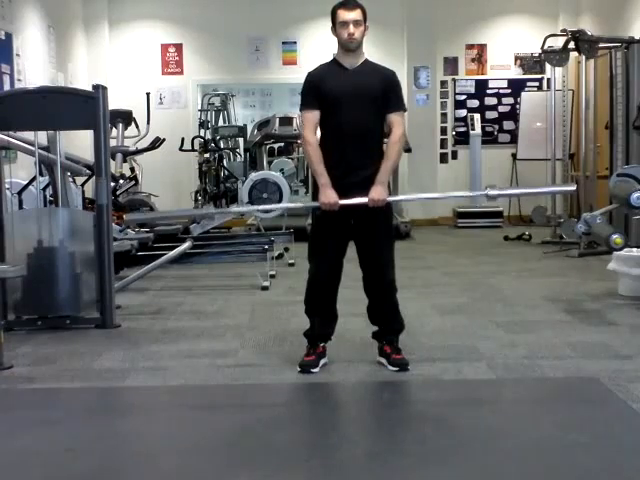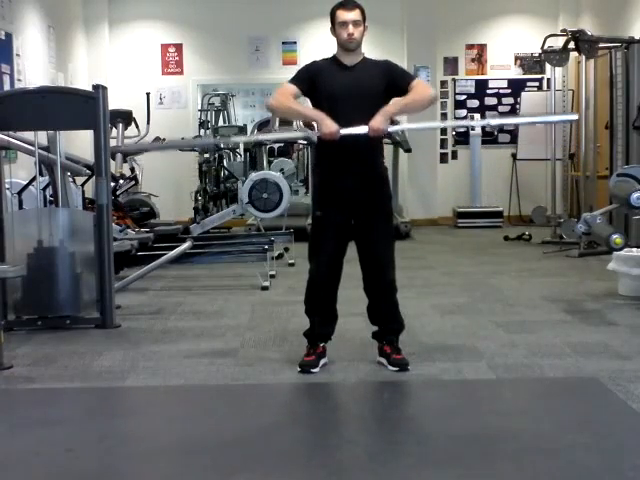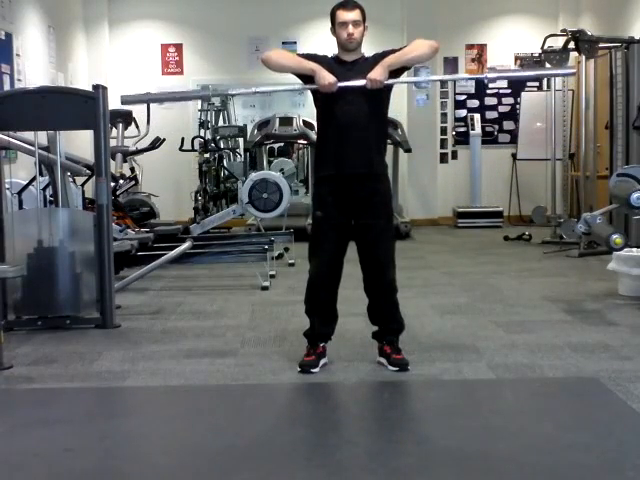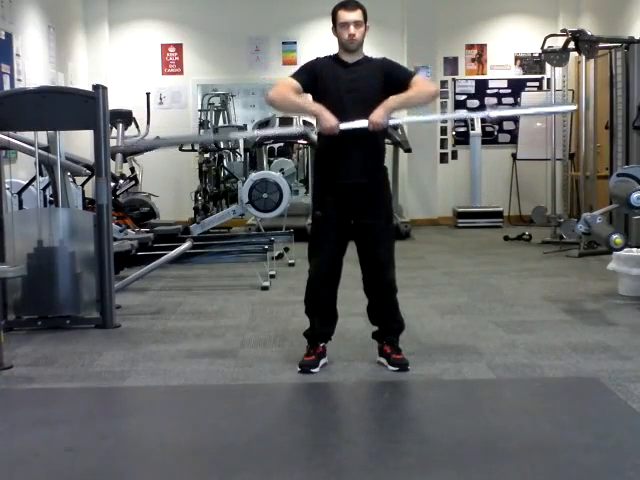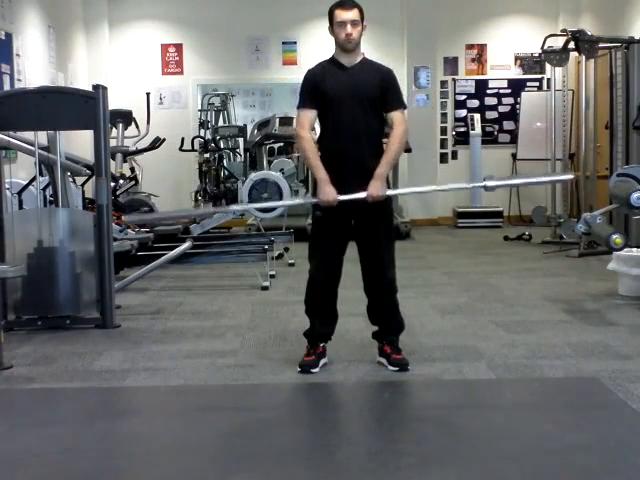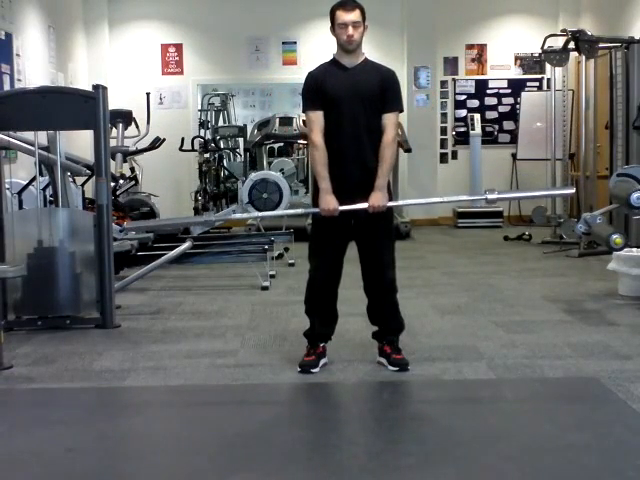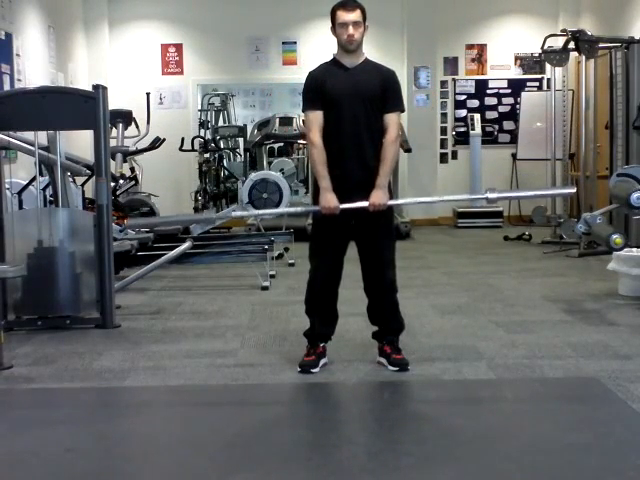
dt=0.7s
person 1, frame 1
left shoulder: (385, 77)
right shoulder: (317, 78)
left elbow: (397, 133)
right elbow: (309, 135)
left wrist: (381, 183)
right wrist: (324, 186)
left hip: (374, 190)
right hip: (330, 191)
left knee: (381, 272)
right knee: (322, 272)
left ankle: (388, 342)
right ankle: (317, 343)
person 1, frame 2
left shoulder: (383, 70)
right shoulder: (317, 71)
left elbow: (428, 93)
right elbow: (275, 103)
left wrist: (389, 111)
right wrist: (315, 117)
left hip: (373, 186)
right hip: (329, 188)
left knee: (381, 269)
right knee: (323, 270)
left ankle: (388, 342)
right ankle: (317, 342)
person 1, frame 3
left shoulder: (382, 62)
right shoulder: (318, 64)
left elbow: (430, 46)
right elbow: (269, 57)
left wrist: (386, 64)
right wrist: (315, 70)
left hip: (373, 183)
right hip: (330, 184)
left knee: (381, 269)
right knee: (323, 269)
left ankle: (389, 342)
right ankle: (318, 343)
person 1, frame 4
left shoulder: (382, 68)
right shoulder: (319, 68)
left elbow: (429, 89)
right elbow: (275, 94)
left wrist: (389, 105)
right wrist: (316, 109)
left hip: (372, 184)
right hip: (329, 185)
left knee: (380, 269)
right knee: (322, 269)
left ankle: (388, 342)
right ankle: (317, 343)
person 1, frame 5
left shoulder: (382, 75)
right shoulder: (317, 76)
left elbow: (399, 128)
right elbow: (303, 131)
left wrist: (380, 177)
right wrist: (322, 181)
left hip: (374, 190)
right hip: (330, 190)
left knee: (380, 270)
right knee: (323, 271)
left ankle: (388, 342)
right ankle: (317, 343)
person 1, frame 6
left shoulder: (384, 77)
right shoulder: (317, 78)
left elbow: (389, 135)
right elbow: (316, 137)
left wrist: (380, 188)
right wrist: (325, 191)
left hip: (373, 192)
right hip: (331, 193)
left knee: (381, 272)
right knee: (323, 273)
left ankle: (388, 342)
right ankle: (317, 343)
person 1, frame 7
left shoulder: (384, 77)
right shoulder: (318, 78)
left elbow: (392, 134)
right elbow: (314, 136)
left wrist: (382, 186)
right wrist: (325, 189)
left hip: (374, 191)
right hip: (331, 193)
left knee: (381, 271)
right knee: (323, 272)
left ankle: (388, 342)
right ankle: (317, 343)
